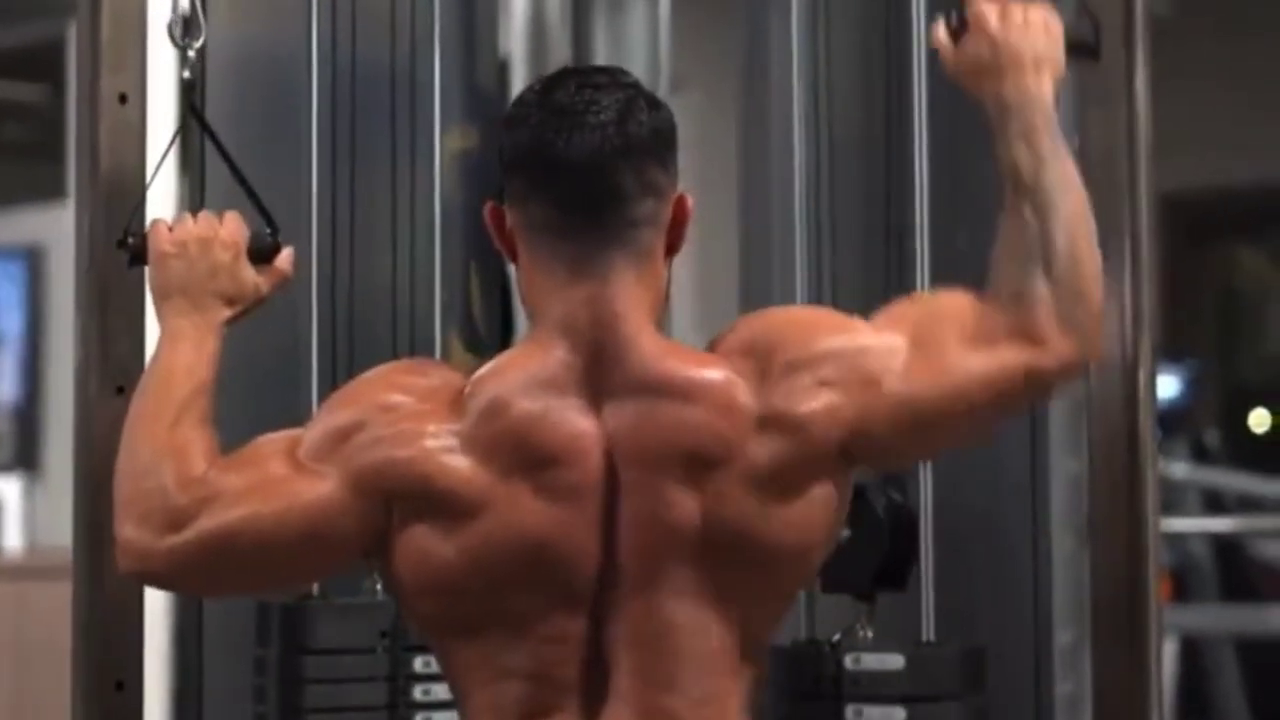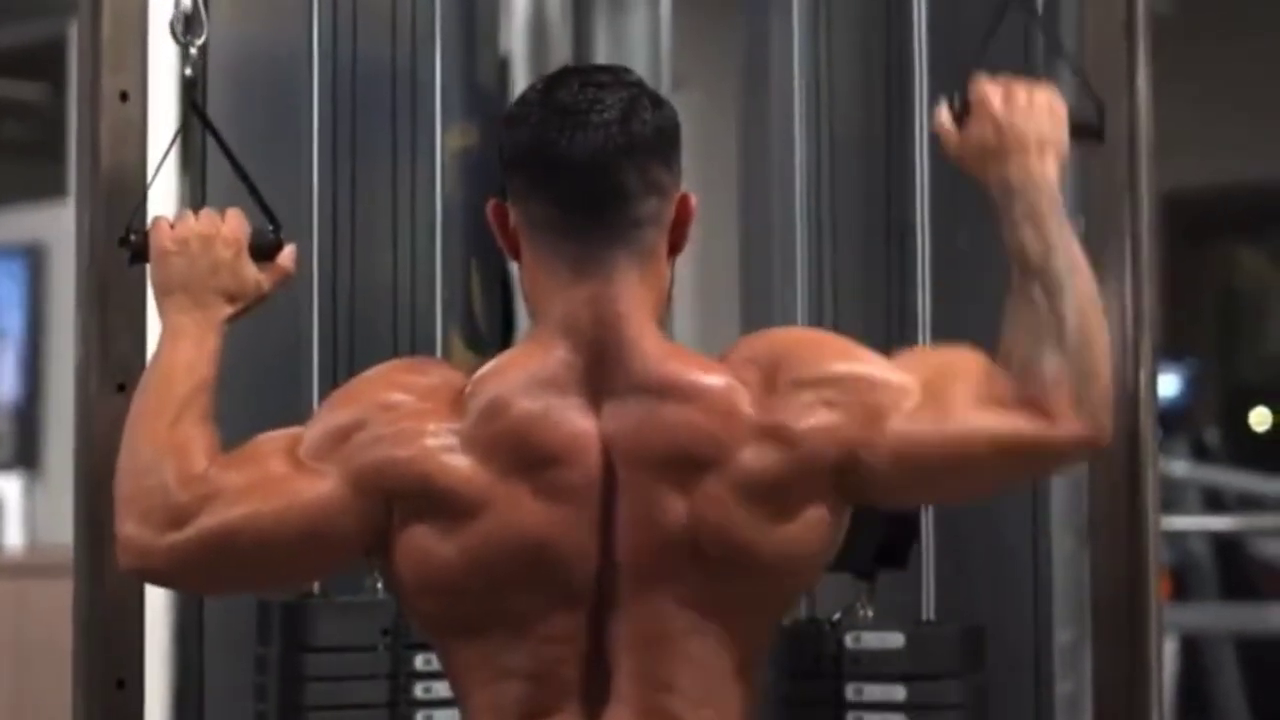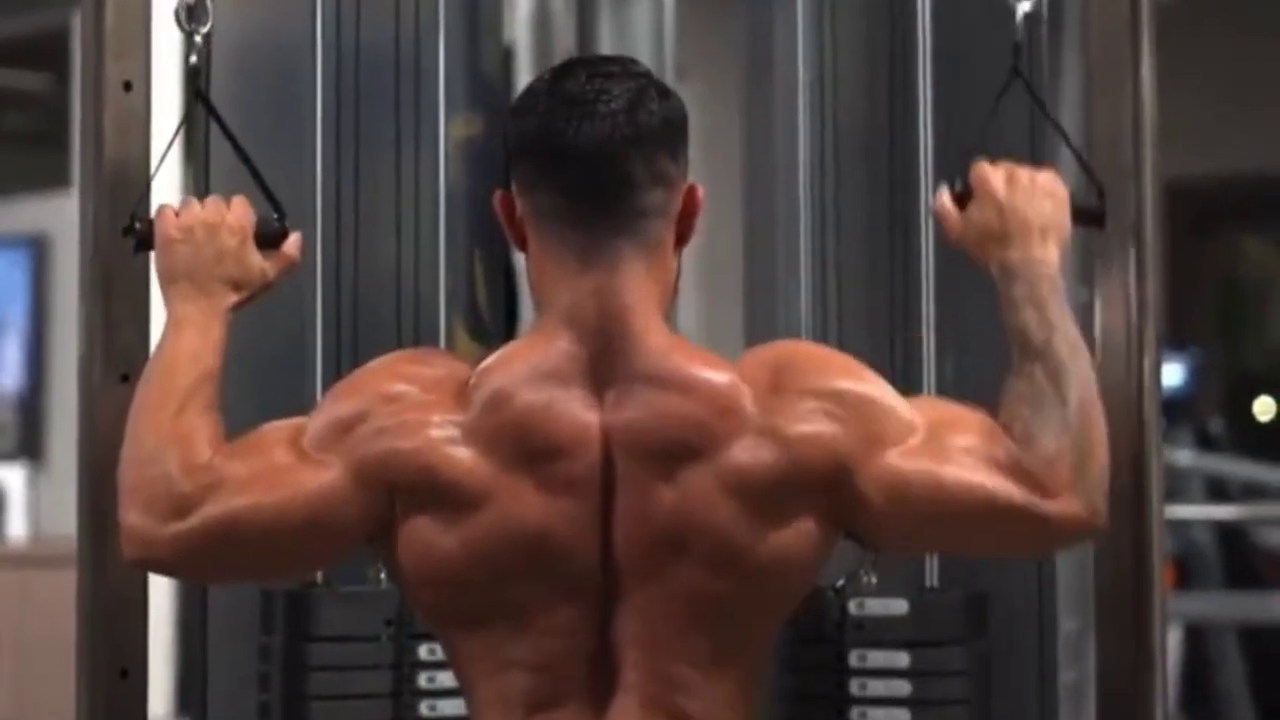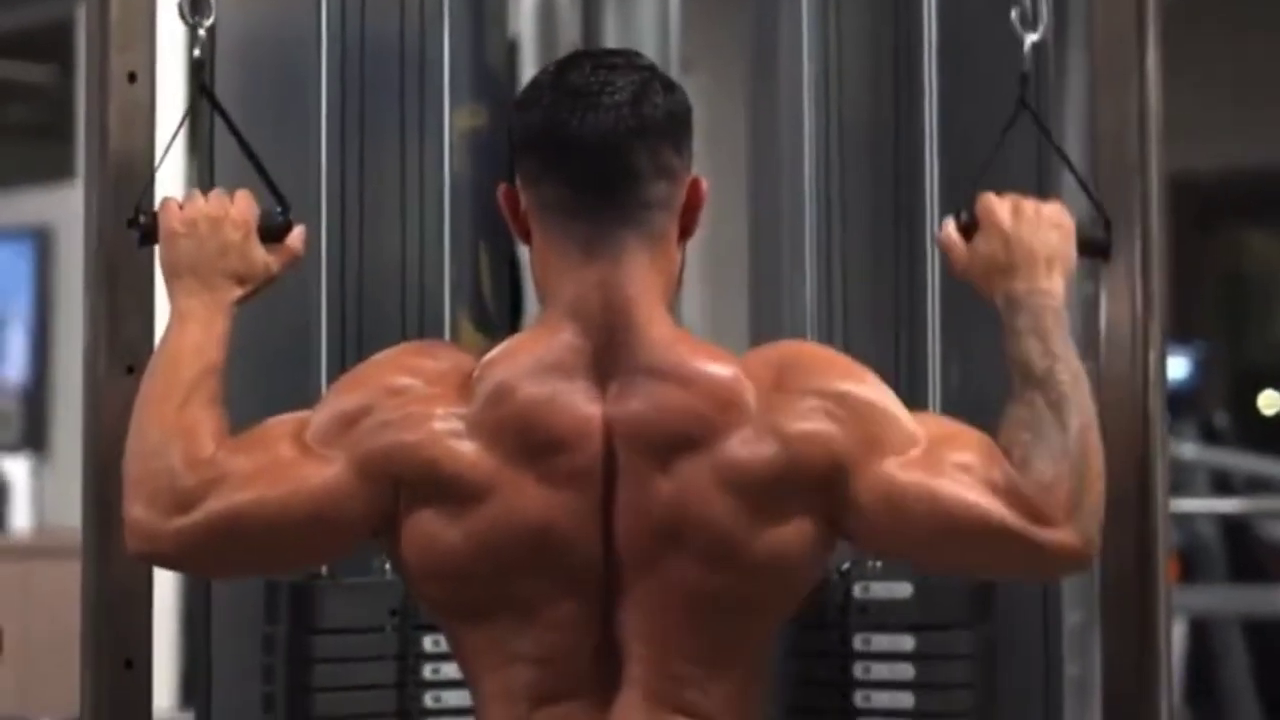
dt=0.1s
person 1, frame 1
left shoulder: (411, 431)
right shoulder: (788, 399)
left elbow: (158, 532)
right elbow: (1052, 334)
left wrist: (192, 317)
right wrist: (1023, 106)
person 1, frame 2
left shoulder: (411, 430)
right shoulder: (791, 416)
left elbow: (159, 527)
right elbow: (1062, 412)
left wrist: (194, 314)
right wrist: (1027, 179)
person 1, frame 3
left shoulder: (417, 423)
right shoulder: (795, 413)
left elbow: (164, 519)
right elbow: (1062, 496)
left wrist: (199, 305)
right wrist: (1031, 270)
person 1, frame 4
left shoulder: (419, 417)
right shoulder: (798, 413)
left elbow: (167, 513)
right elbow: (1054, 524)
left wrist: (203, 297)
right wrist: (1033, 298)
